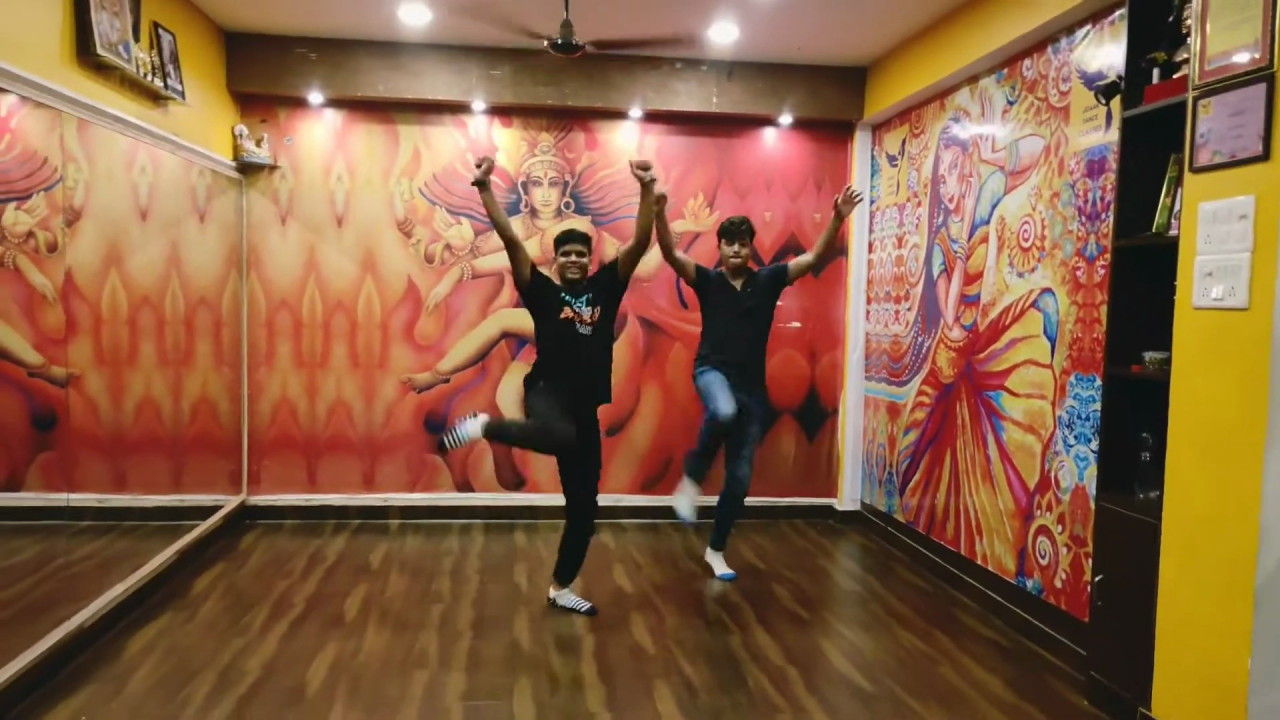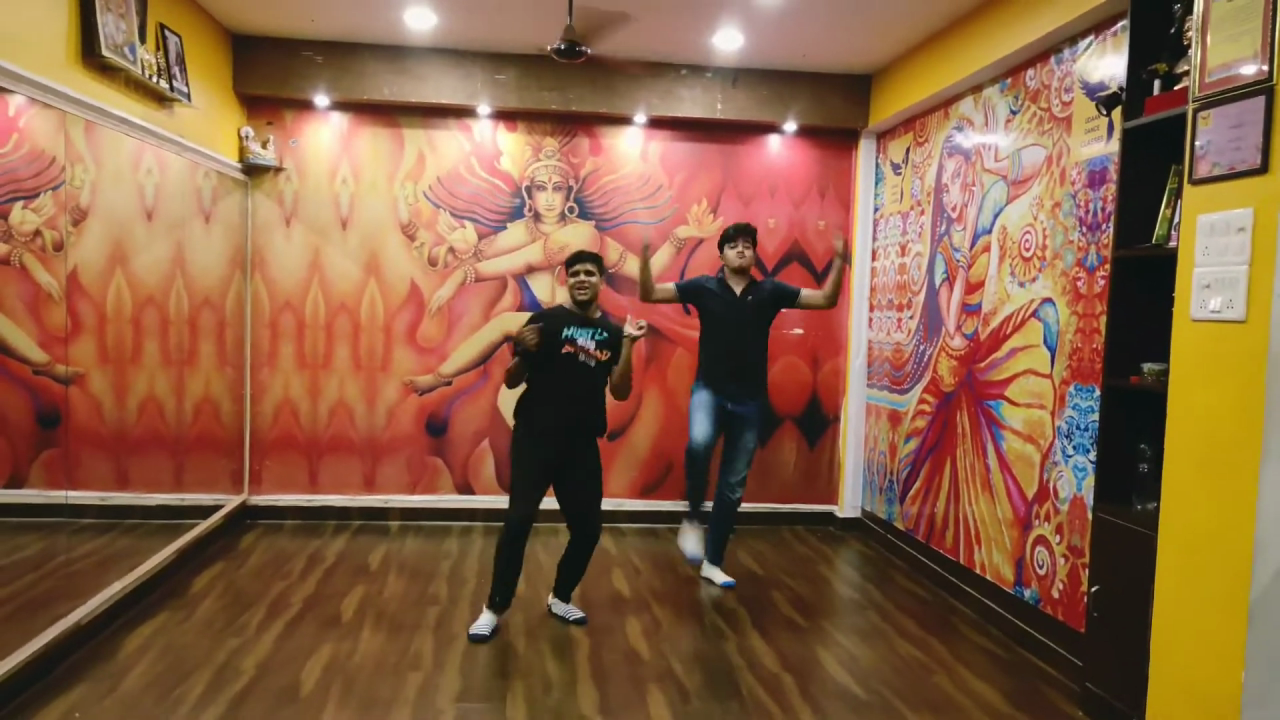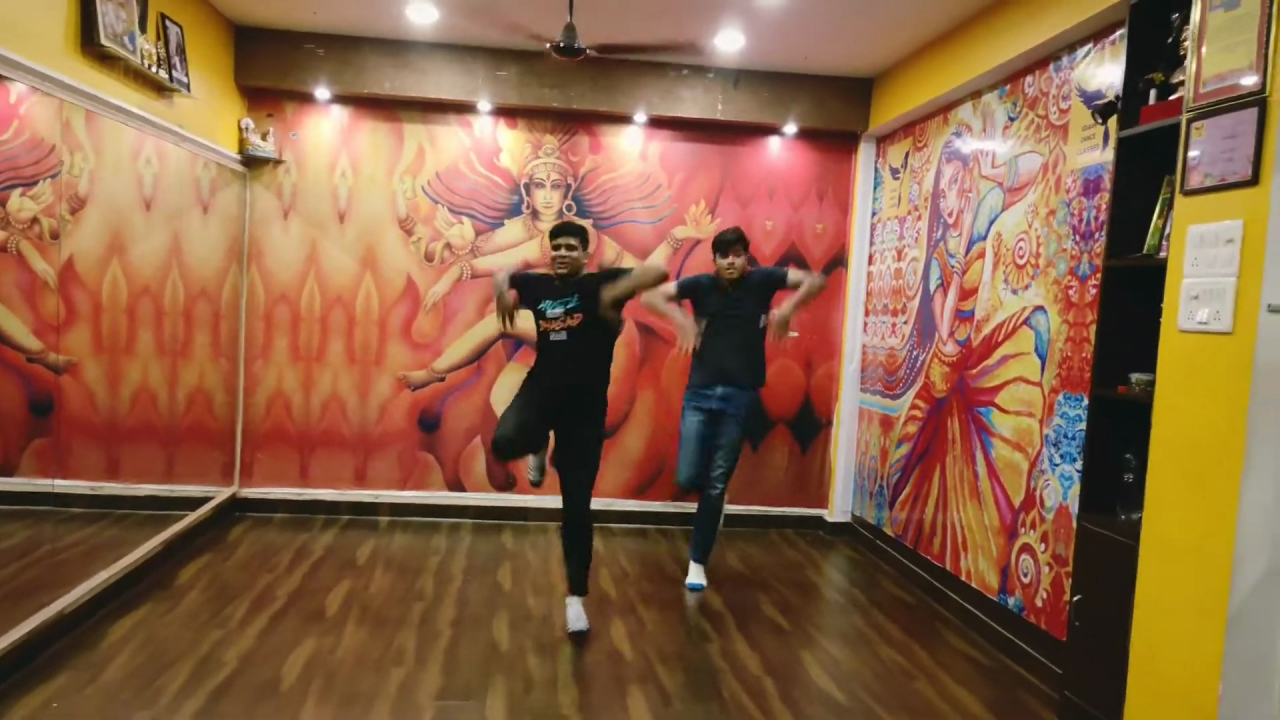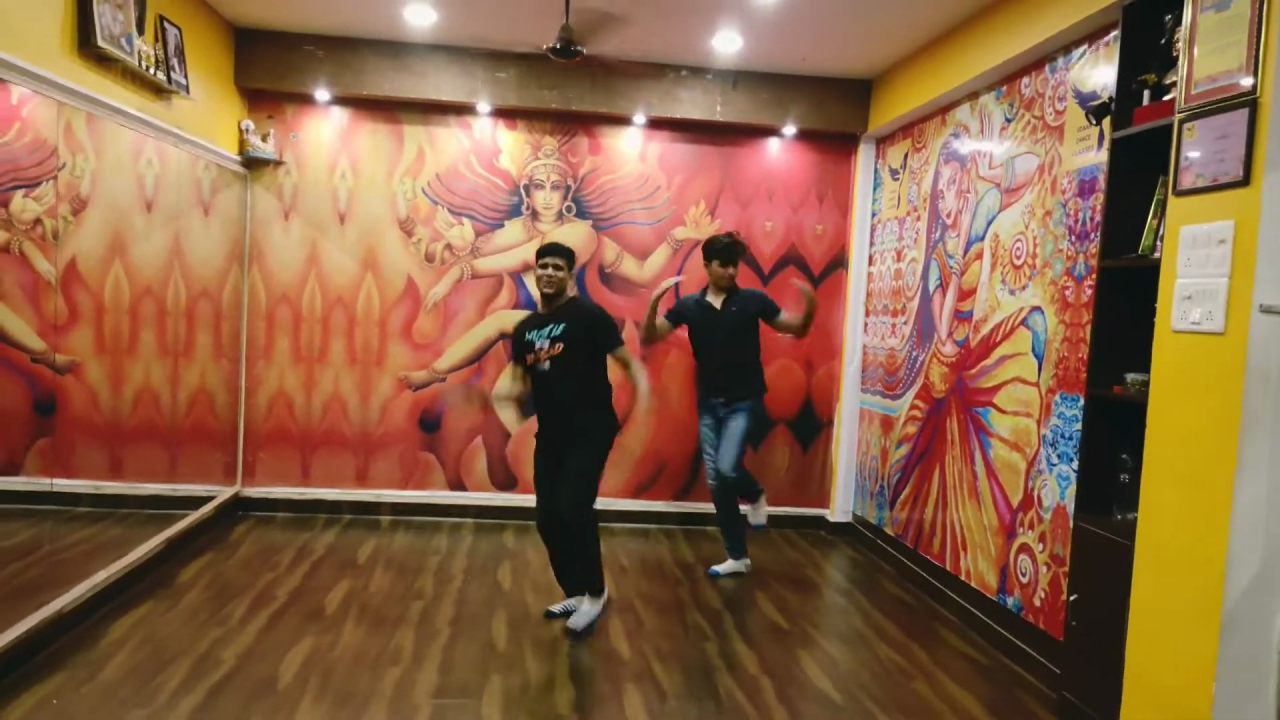
dt=0.3s
person 1, frame 1
left shoulder: (985, 196)
right shoulder: (940, 235)
left elbow: (1036, 147)
right elbow: (946, 306)
left wrist: (989, 154)
left hip: (986, 328)
right hip: (951, 345)
person 1, frame 2
left shoulder: (988, 207)
right shoulder: (944, 243)
left elbow: (1039, 157)
right elbow: (948, 316)
left wrist: (993, 166)
left hip: (986, 339)
right hip: (953, 352)
person 1, frame 3
left shoulder: (984, 214)
right shoulder: (939, 248)
left elbow: (1035, 164)
right elbow: (942, 324)
left wrist: (987, 172)
left hip: (978, 345)
right hip: (944, 359)
person 1, frame 4
left shoulder: (979, 216)
right shoulder: (938, 249)
left elbow: (1032, 165)
right elbow: (940, 326)
left wrist: (987, 171)
left hip: (976, 346)
right hip: (944, 361)
person 2, frame 1
left shoulder: (606, 287)
right shoulder: (540, 289)
left elbow: (640, 242)
right elbow: (508, 236)
left wrist: (648, 191)
right wrist: (484, 187)
left hip: (584, 406)
right hip: (548, 393)
left knee: (583, 507)
right knee: (559, 436)
left ankle: (562, 588)
right ankle: (482, 426)
person 2, frame 2
left shoulder: (613, 332)
right shoulder: (547, 321)
left elbow: (622, 392)
right elbow: (510, 381)
left wrist: (631, 343)
right wrist: (522, 350)
left hip: (581, 438)
right hip: (535, 432)
left knee: (587, 524)
right knee: (519, 523)
left ankle: (560, 598)
right ankle: (494, 609)
person 2, frame 3
left shoulder: (603, 283)
right shoulder: (537, 285)
left elbow: (658, 274)
right elbow: (503, 279)
left wrist: (613, 294)
right wrist: (503, 290)
left hip: (586, 404)
right hip: (541, 390)
left knee: (576, 504)
right knee: (505, 441)
left ankle: (576, 597)
right ankle: (537, 447)
person 2, frame 4
left shoulder: (589, 316)
right shoulder: (524, 330)
left elbow: (625, 357)
right elbow: (521, 385)
left wrist: (640, 388)
right wrist: (502, 397)
left hip: (591, 431)
right hip: (552, 433)
left knee: (570, 510)
right knee: (548, 518)
left ankle: (593, 593)
right ankle: (575, 593)
person 3, frame 1
left shoulder: (769, 279)
right shoulder: (707, 281)
left elbow: (817, 258)
right elbow: (671, 255)
left wrist: (838, 218)
right wrist: (659, 212)
left hip: (752, 386)
right hip: (713, 372)
left knee: (740, 477)
right knee: (724, 412)
left ankle: (715, 550)
right ankle: (692, 477)
person 3, frame 2
left shoulder: (771, 291)
right shoulder: (703, 288)
left elbow: (826, 300)
right elbow: (648, 294)
left wrist: (837, 262)
right wrist: (646, 261)
left hip: (748, 398)
right hip: (710, 389)
left knee: (734, 485)
right knee: (699, 443)
left ankle: (713, 561)
right ankle: (693, 517)
person 3, frame 3
left shoulder: (761, 282)
right shoulder: (701, 284)
left elbow: (815, 280)
right elbow: (653, 295)
left wrist: (787, 309)
right wrist: (680, 318)
left hip: (738, 395)
right hip: (699, 393)
left knee: (714, 484)
right knee: (689, 480)
left ankle: (697, 562)
person 3, frame 4
left shoulder: (752, 299)
right shoulder: (689, 305)
left elbow: (797, 330)
right elbow: (649, 338)
left wrist: (809, 308)
right wrist: (655, 301)
left hip: (743, 400)
right hip: (709, 404)
left knee: (727, 468)
right knee: (717, 479)
left ankle: (754, 496)
right ankle: (737, 556)
person 4, frame 1
left shoulder: (579, 228)
right shoulder: (515, 228)
left elbow: (639, 267)
right hip: (533, 332)
left knee: (499, 319)
right knee: (507, 398)
left ankle: (437, 374)
person 4, frame 2
left shoulder: (586, 233)
right shoulder: (518, 233)
left elbow: (644, 271)
left wrist: (677, 238)
left knee: (504, 323)
left ankle: (440, 376)
person 4, frame 3
left shoulder: (581, 231)
right shoulder: (515, 229)
left elbow: (641, 271)
left wrist: (676, 237)
right hip: (534, 337)
left knee: (499, 319)
left ankle: (434, 371)
person 4, frame 4
left shoulder: (583, 233)
right shoulder: (512, 231)
left elbow: (642, 274)
left wrist: (675, 239)
left knee: (501, 322)
left ankle: (435, 371)
